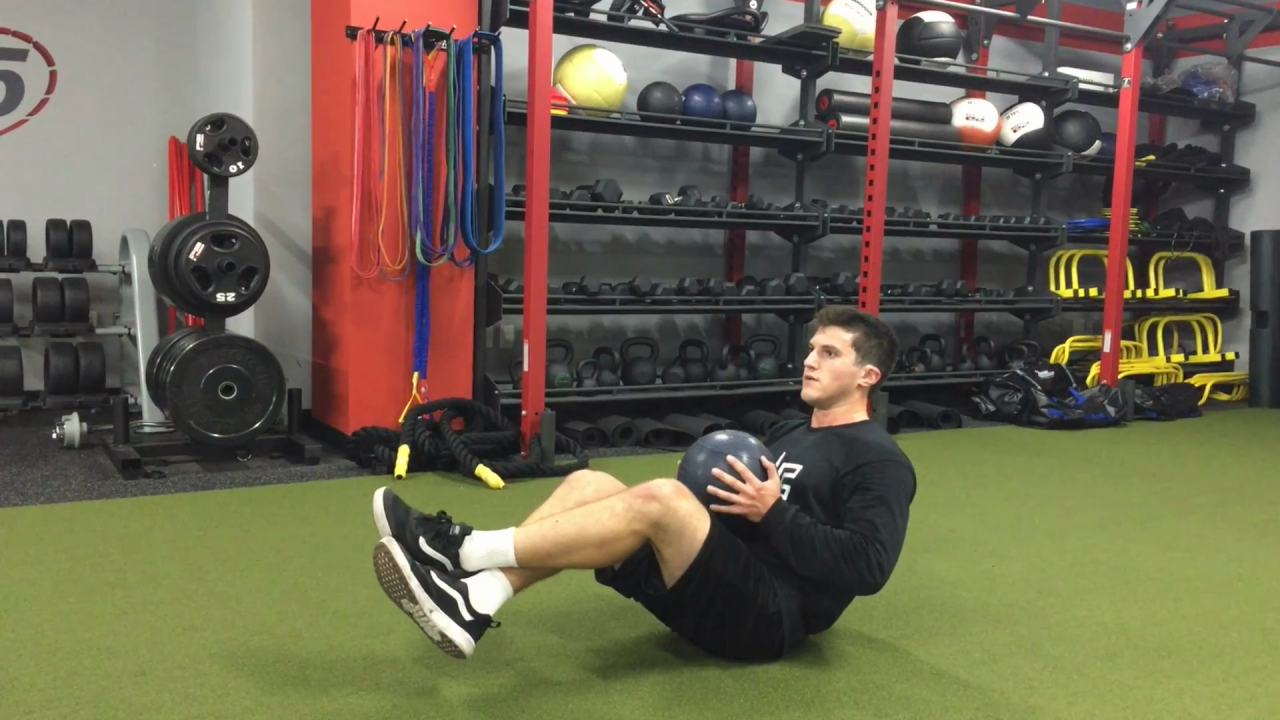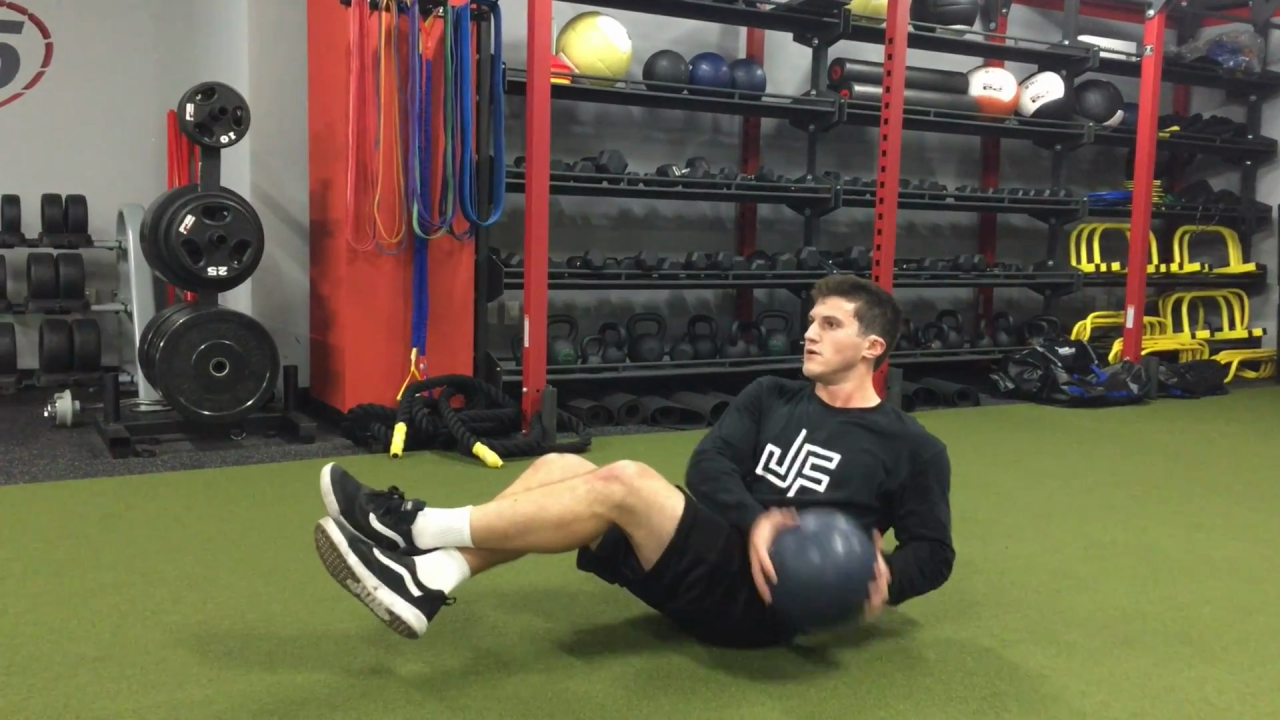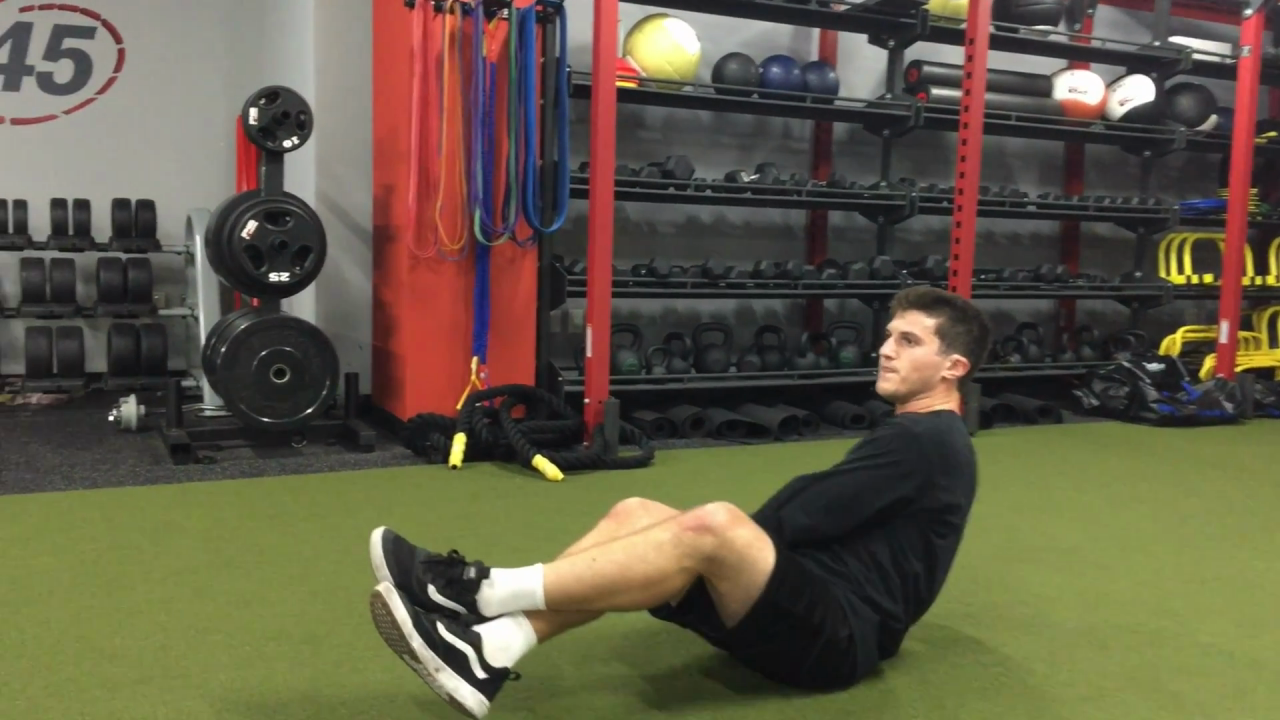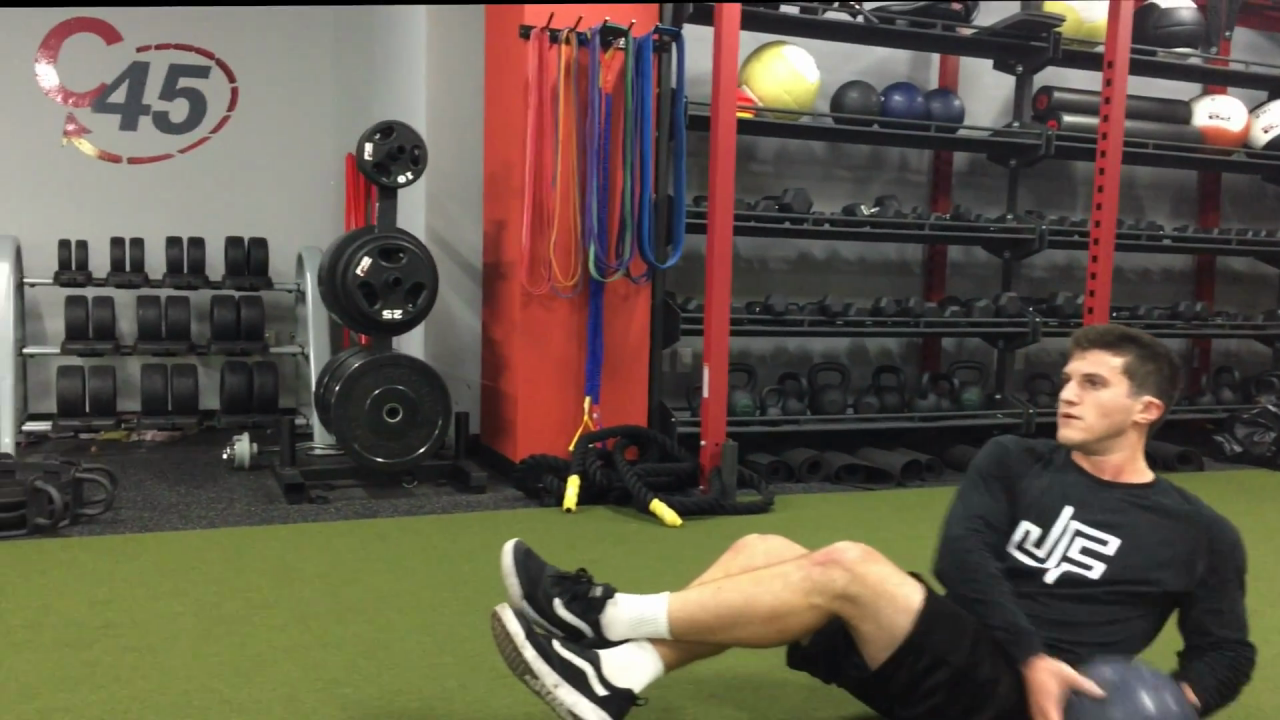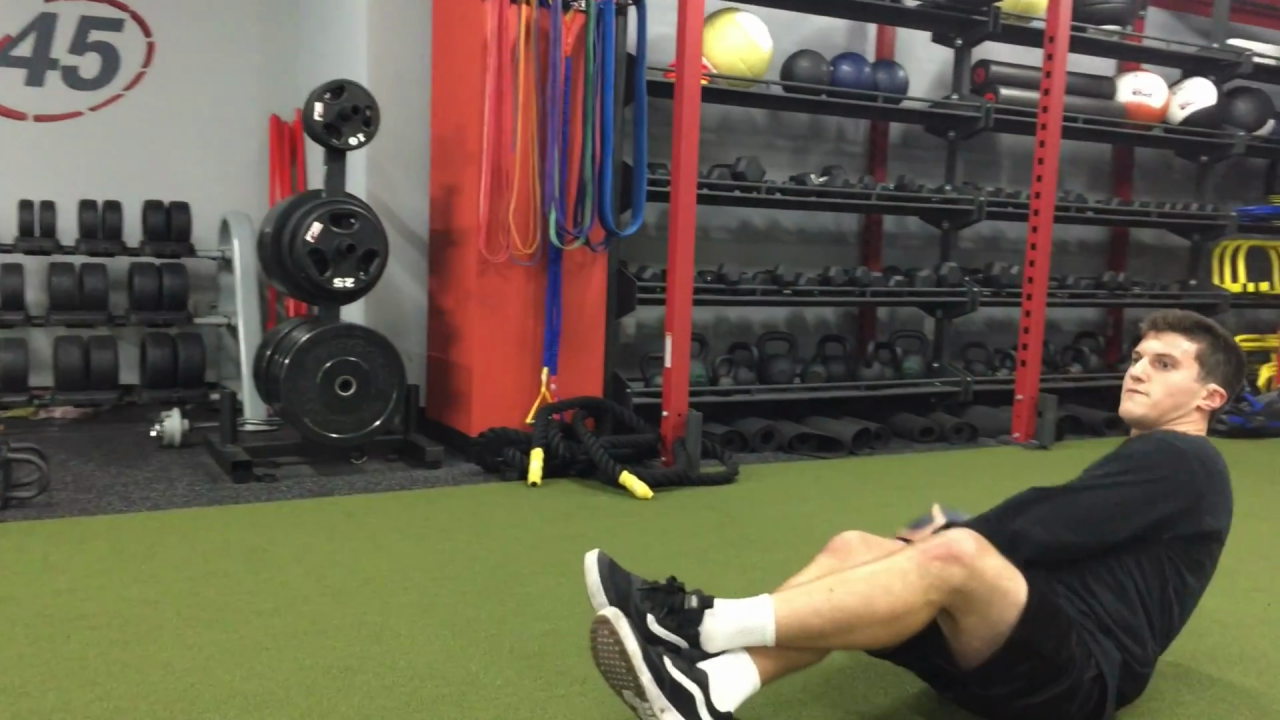
dt=1s
person 1, frame 1
left shoulder: (878, 461)
right shoulder: (786, 434)
left elbow: (865, 567)
left wrist: (774, 513)
right wrist: (711, 496)
left hip: (769, 615)
right hip: (717, 587)
left knee: (661, 497)
right knee: (587, 484)
left ankle: (469, 550)
right ankle: (473, 602)
person 1, frame 2
left shoulder: (911, 449)
right shoulder: (773, 396)
left elbow: (933, 556)
right elbow: (707, 464)
left wrist: (885, 577)
right wrist: (754, 519)
left hip: (759, 597)
right hip: (716, 556)
left knee: (626, 481)
right knee: (561, 467)
left ankle: (425, 528)
right ankle: (424, 581)
person 1, frame 3
left shoulder: (928, 440)
right shoulder: (910, 435)
left elbow: (807, 508)
left wrist: (742, 529)
right wrist: (751, 532)
left hip: (839, 633)
right hip: (802, 597)
left knee: (715, 524)
right knee: (637, 514)
left ankle: (490, 590)
right ankle: (487, 652)
person 1, frame 4
left shoulder: (1199, 535)
right shoulder: (1015, 461)
left elbow: (1228, 653)
right elbow: (961, 554)
right wrist: (1031, 650)
right hip: (947, 654)
left knee: (848, 566)
right knee: (762, 551)
left ankle: (613, 616)
person 1, frame 5
left shoulder: (1178, 462)
right shoulder: (1142, 465)
left elbow: (1045, 532)
left wrist: (945, 542)
right hip: (1007, 639)
left knee: (956, 556)
right knee: (858, 549)
left ankle: (709, 623)
